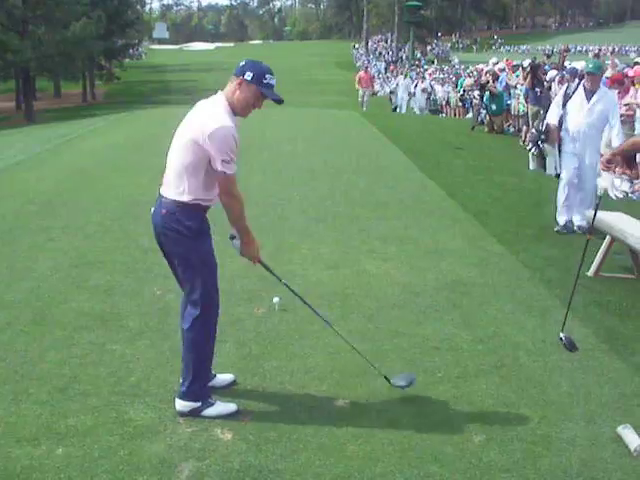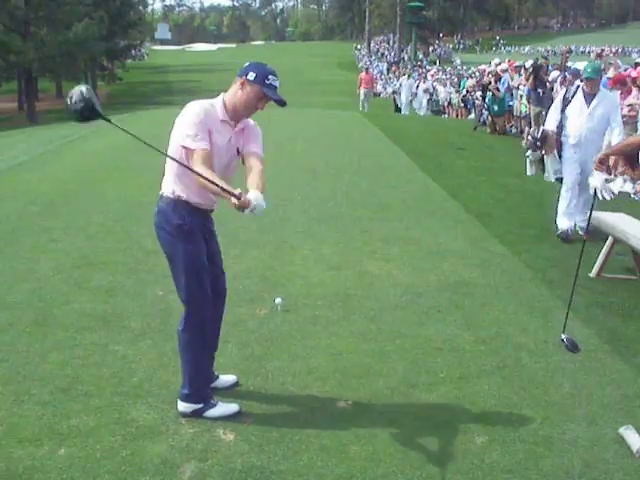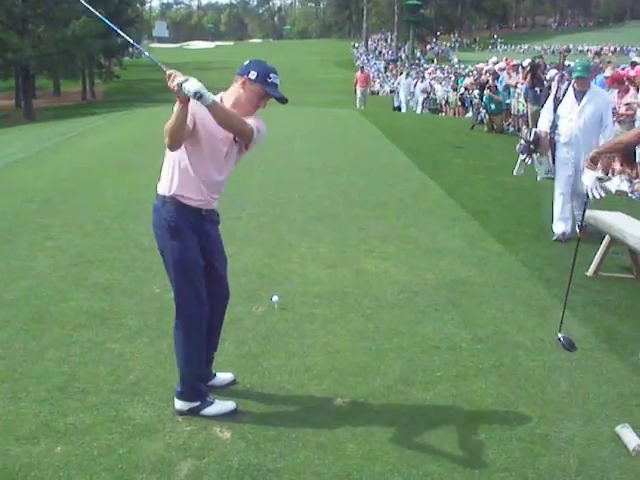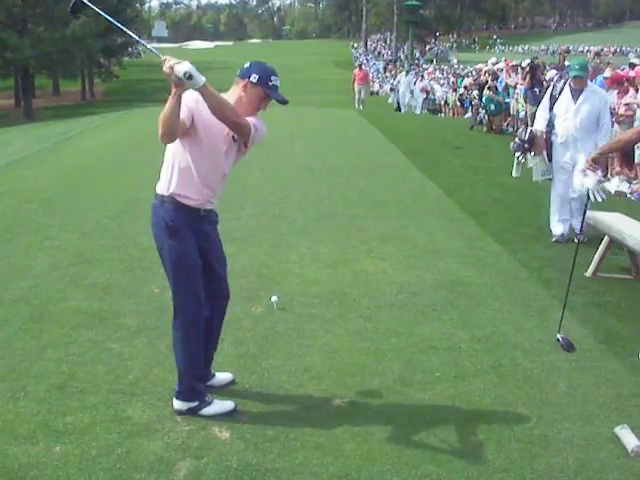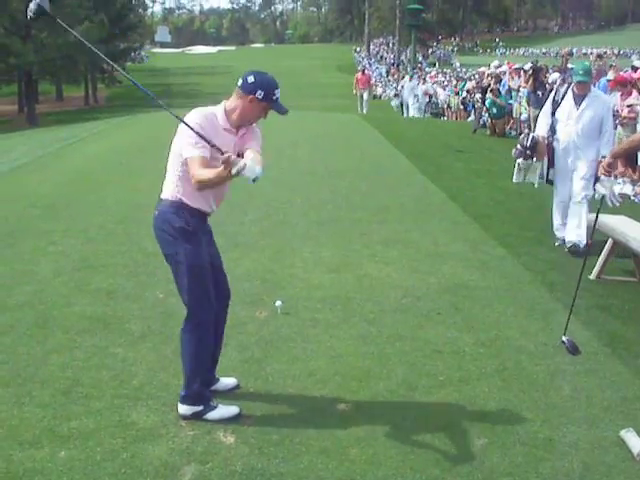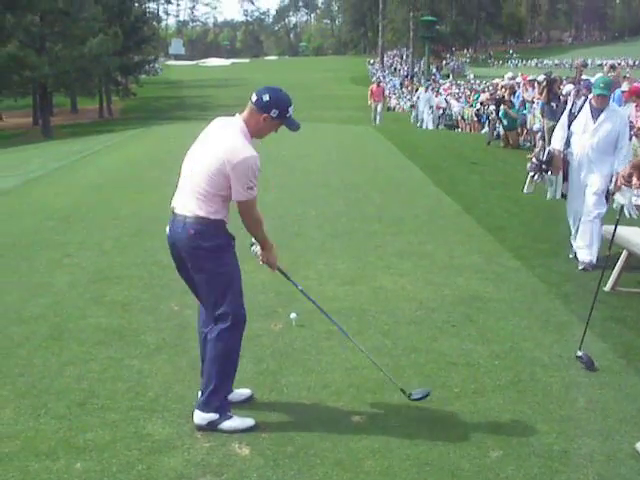
dt=0.2s
person 1, frame 1
left shoulder: (208, 107)
right shoulder: (222, 127)
left elbow: (217, 180)
right elbow: (228, 191)
left wrist: (239, 229)
right wrist: (246, 236)
left hip: (166, 210)
right hip: (183, 218)
left knee: (195, 296)
right knee: (203, 304)
left ankle: (198, 373)
right ankle: (192, 397)
person 1, frame 2
left shoulder: (250, 130)
right shoulder: (199, 112)
left elbow: (254, 166)
right elbow: (199, 169)
left wrist: (255, 195)
right wrist: (232, 192)
left hip: (199, 216)
right hip: (178, 216)
left knee: (213, 295)
right knee: (198, 304)
left ankle: (202, 374)
right ankle: (193, 398)
person 1, frame 3
left shoulder: (253, 127)
right shoulder: (193, 105)
left elbow: (233, 128)
right elbow: (173, 143)
left wrist: (204, 96)
right wrist: (183, 99)
left hip: (206, 216)
right hip: (174, 214)
left knee: (216, 296)
right knee: (191, 305)
left ankle: (201, 372)
right ankle: (190, 395)
person 1, frame 4
left shoulder: (254, 127)
right shoulder: (192, 103)
left elbow: (233, 121)
right elbow: (166, 135)
left wrist: (200, 84)
right wrist: (178, 90)
left hip: (205, 216)
right hip: (172, 214)
left knee: (217, 296)
right knee: (190, 306)
left ankle: (201, 372)
right ankle: (189, 395)
person 1, frame 5
left shoulder: (248, 132)
right shoulder: (199, 122)
left elbow: (254, 160)
right elbow: (199, 178)
right wrist: (226, 171)
left hip: (196, 220)
right hip: (178, 220)
left knee: (218, 298)
right knee: (201, 308)
left ankle: (204, 376)
right ankle: (193, 400)
person 1, frame 6
left shoulder: (221, 125)
right shoulder: (244, 156)
right elbow: (248, 213)
left wrist: (266, 242)
right wrist: (266, 248)
left hip: (184, 229)
right hip: (205, 236)
left knee: (214, 311)
right knee: (229, 319)
left ankle: (216, 388)
right ankle: (210, 409)
person 2, frame 1
left shoulder: (609, 97)
left elbow: (615, 124)
right elbow: (556, 107)
left wrist: (617, 149)
right wrist: (552, 127)
left hip: (591, 146)
right hip: (569, 142)
left knee: (587, 184)
right knee: (568, 178)
left ankle: (581, 220)
right ankle: (564, 218)
person 2, frame 2
left shoulder: (609, 100)
left elbow: (616, 126)
right elbow: (554, 112)
right wrist: (550, 132)
left hip: (593, 150)
right hip: (570, 147)
left knee: (587, 188)
right knee: (570, 184)
left ankle: (582, 222)
right ankle: (565, 226)
person 2, frame 3
left shoulder: (601, 97)
left elbow: (607, 125)
right elbow: (547, 113)
right wrist: (543, 133)
left hip: (587, 150)
right hip: (564, 147)
left knee: (582, 188)
right knee: (562, 188)
left ankle: (580, 218)
right ankle: (561, 229)
person 2, frame 4
left shoulder: (599, 96)
right shoulder: (556, 90)
left elbow: (605, 125)
right elbow: (543, 112)
right wrist: (539, 133)
left hip: (585, 150)
right hip: (560, 148)
left knee: (579, 190)
right knee: (560, 190)
left ankle: (578, 226)
right ankle: (560, 229)
person 2, frame 5
left shoulder: (602, 101)
right shoulder: (559, 94)
left elbow: (607, 131)
right elbow: (545, 117)
left wrist: (604, 157)
right wrist: (541, 139)
left hip: (586, 156)
right hip: (562, 153)
left knee: (580, 196)
right knee: (561, 195)
left ankle: (576, 240)
right ankle: (562, 233)
person 2, frame 6
left shoulder: (619, 116)
left elbow: (622, 148)
right elbow: (561, 130)
left wrist: (621, 173)
right wrist: (556, 153)
left hip: (600, 170)
right hip: (575, 167)
left knee: (592, 213)
right knee: (575, 210)
left ankle: (586, 256)
right ankle: (577, 245)
